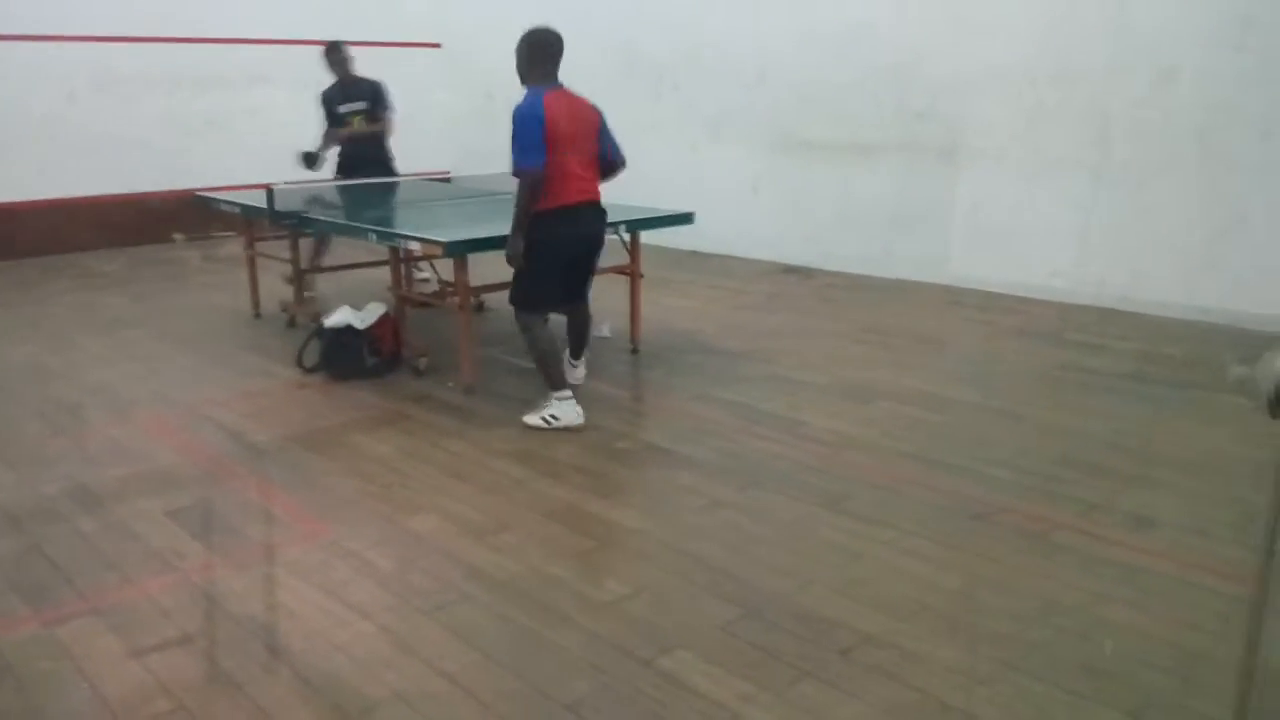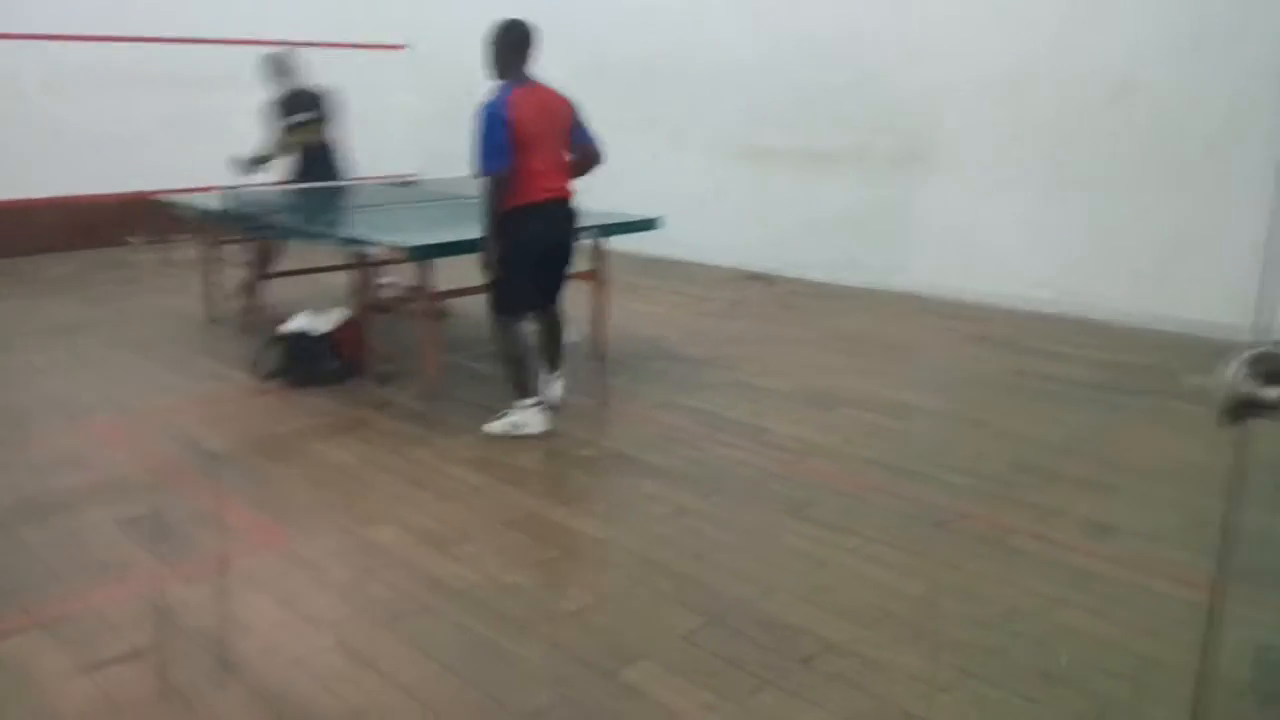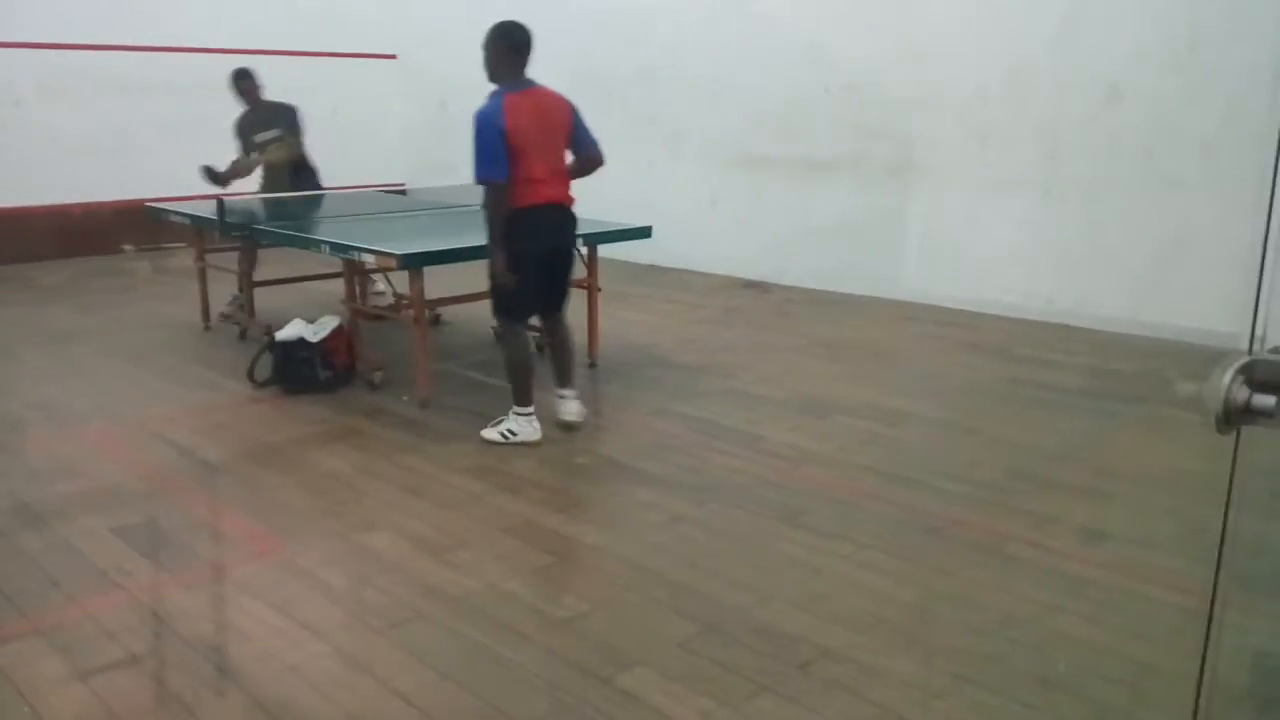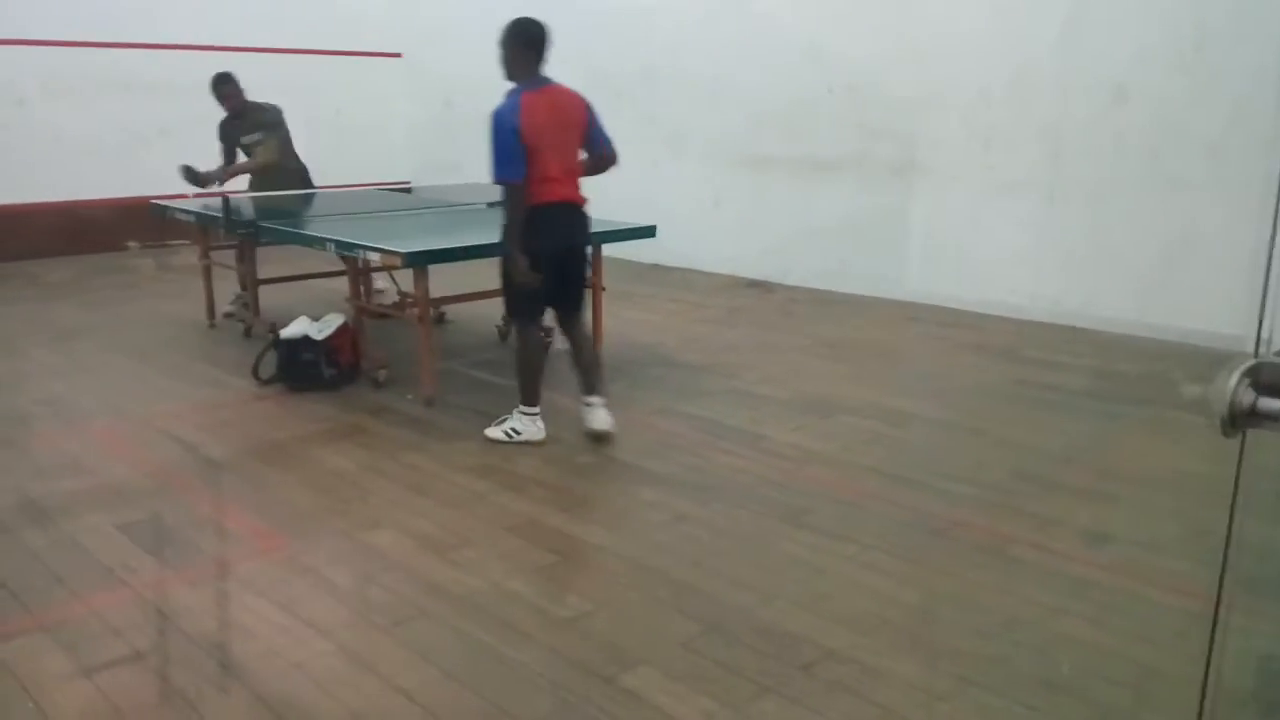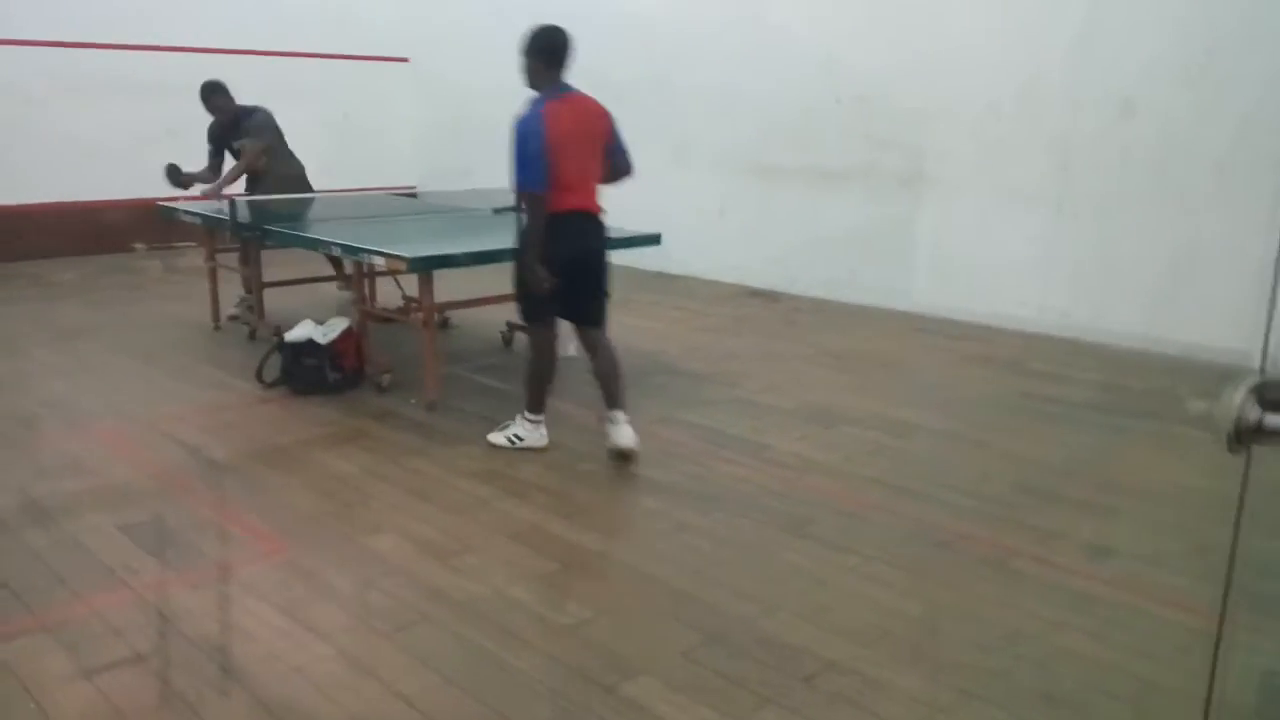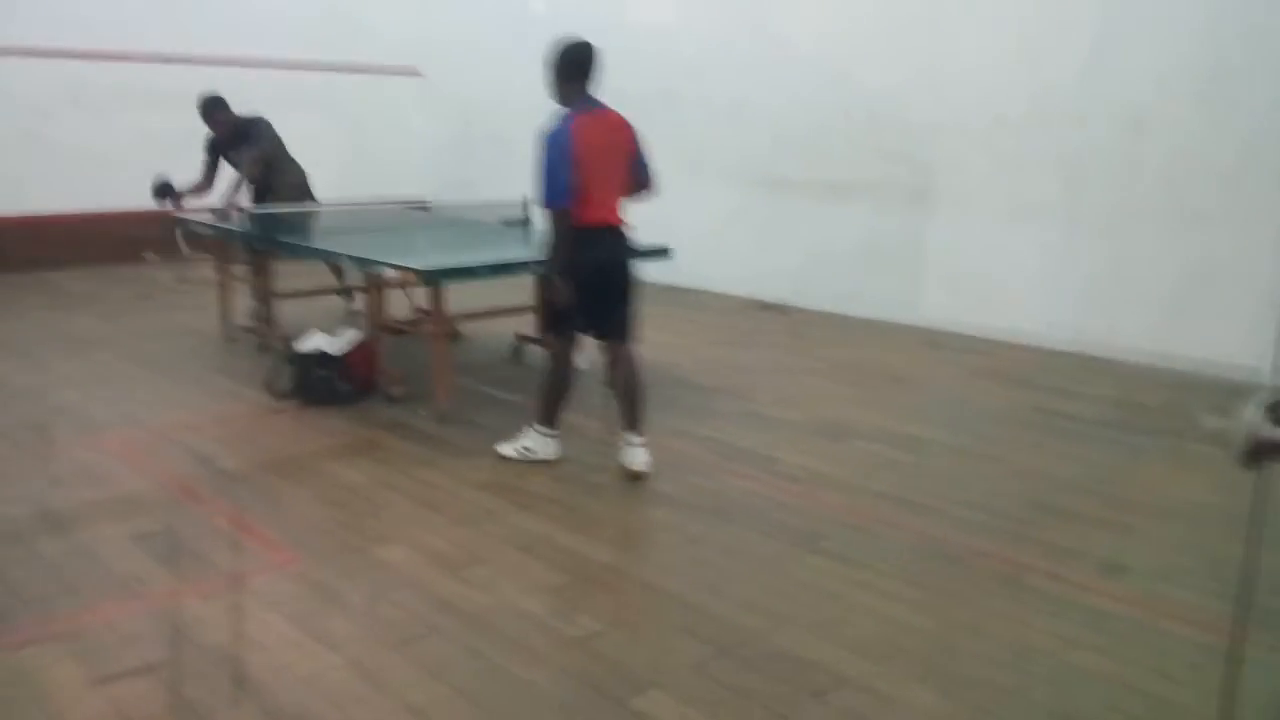
dt=0.1s
person 1, frame 1
left shoulder: (529, 110)
right shoulder: (586, 107)
left elbow: (532, 179)
right elbow: (615, 163)
left wrist: (516, 235)
left hip: (553, 224)
right hip: (591, 218)
left knee: (529, 314)
right knee: (574, 301)
left ankle: (563, 402)
right ankle: (575, 364)
person 1, frame 2
left shoulder: (498, 107)
right shoulder: (560, 102)
left elbow: (499, 180)
right elbow: (590, 157)
left wrist: (490, 240)
left hip: (522, 222)
right hip: (559, 215)
left knee: (507, 318)
right knee: (547, 305)
left ankle: (528, 409)
right ankle: (551, 381)
person 1, frame 3
left shoulder: (492, 115)
right shoulder: (559, 104)
left elbow: (496, 189)
right elbow: (593, 158)
left wrist: (496, 249)
left hip: (522, 226)
right hip: (559, 220)
left knee: (513, 324)
right knee: (553, 315)
left ankle: (524, 418)
right ankle: (568, 398)
person 1, frame 4
left shoulder: (509, 114)
right shoulder: (575, 102)
left elbow: (514, 190)
right elbow: (606, 158)
left wrist: (516, 252)
left hip: (536, 224)
right hip: (572, 219)
left knee: (527, 323)
right knee: (572, 317)
left ankle: (529, 417)
right ankle: (595, 406)
person 1, frame 5
left shoulder: (533, 122)
right shoulder: (596, 111)
left elbow: (535, 199)
right elbow: (621, 168)
left wrist: (533, 259)
left hip: (552, 233)
right hip: (588, 228)
left knee: (542, 330)
right knee: (594, 331)
left ankle: (533, 424)
right ankle: (619, 423)
person 1, frame 6
left shoulder: (561, 134)
right shoulder: (622, 126)
left elbow: (562, 212)
right elbow: (642, 181)
left wrist: (556, 274)
left hip: (580, 247)
right hip: (614, 243)
left knee: (561, 344)
right knee: (617, 346)
left ankle: (544, 436)
right ankle: (635, 444)
person 2, frame 1
left shoulder: (373, 88)
right shoulder: (329, 96)
left elbow: (385, 126)
left wrist: (351, 131)
right wrist: (321, 148)
left hip: (378, 162)
right hip: (348, 165)
right ankle: (308, 271)
person 2, frame 2
left shoulder: (317, 98)
right shoulder: (281, 105)
left elbow: (324, 136)
right elbow: (285, 140)
right wrist: (268, 155)
left hip: (325, 172)
right hip: (302, 173)
right ankle: (253, 282)
person 2, frame 3
left shoulder: (284, 113)
right shoulder: (243, 123)
left elbow: (291, 152)
right elbow: (246, 159)
left wrist: (253, 163)
right wrist: (229, 173)
left hip: (303, 185)
right hip: (272, 187)
right ankle: (242, 296)
person 2, frame 4
left shoulder: (270, 114)
right shoulder: (226, 127)
left elbow: (274, 157)
right elbow: (229, 166)
left wrist: (233, 171)
right wrist: (215, 174)
left hip: (296, 180)
right hip: (262, 185)
right ankle: (244, 295)
person 2, frame 5
left shoulder: (258, 118)
right shoulder: (216, 130)
left elbow: (252, 159)
right elbow: (213, 170)
left wrist: (219, 186)
right wrist: (192, 177)
left hip: (289, 178)
right hip: (258, 185)
left ankle: (345, 279)
right ankle: (250, 297)
person 2, frame 6
left shoulder: (257, 127)
right shoulder: (216, 143)
left elbow: (251, 169)
right elbow: (207, 182)
right wrist: (185, 193)
left hip: (294, 189)
right hip: (264, 195)
right knee: (256, 250)
left ankle: (344, 287)
right ankle: (263, 307)
